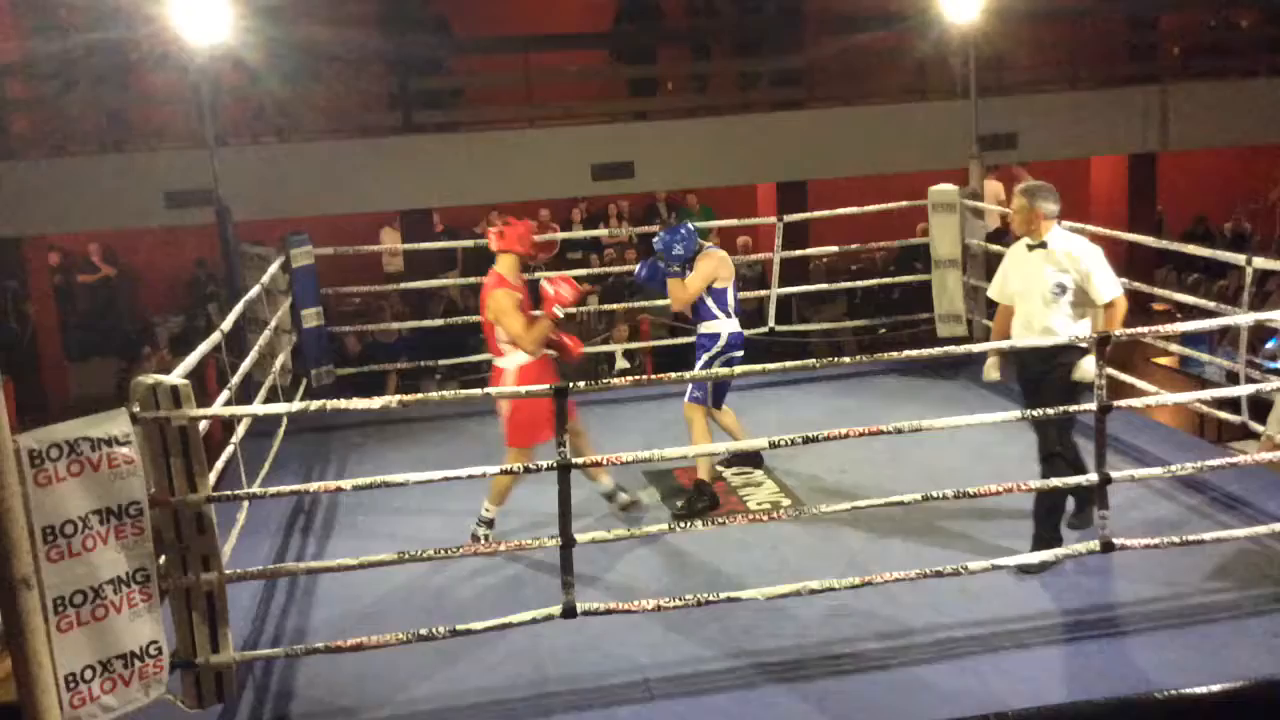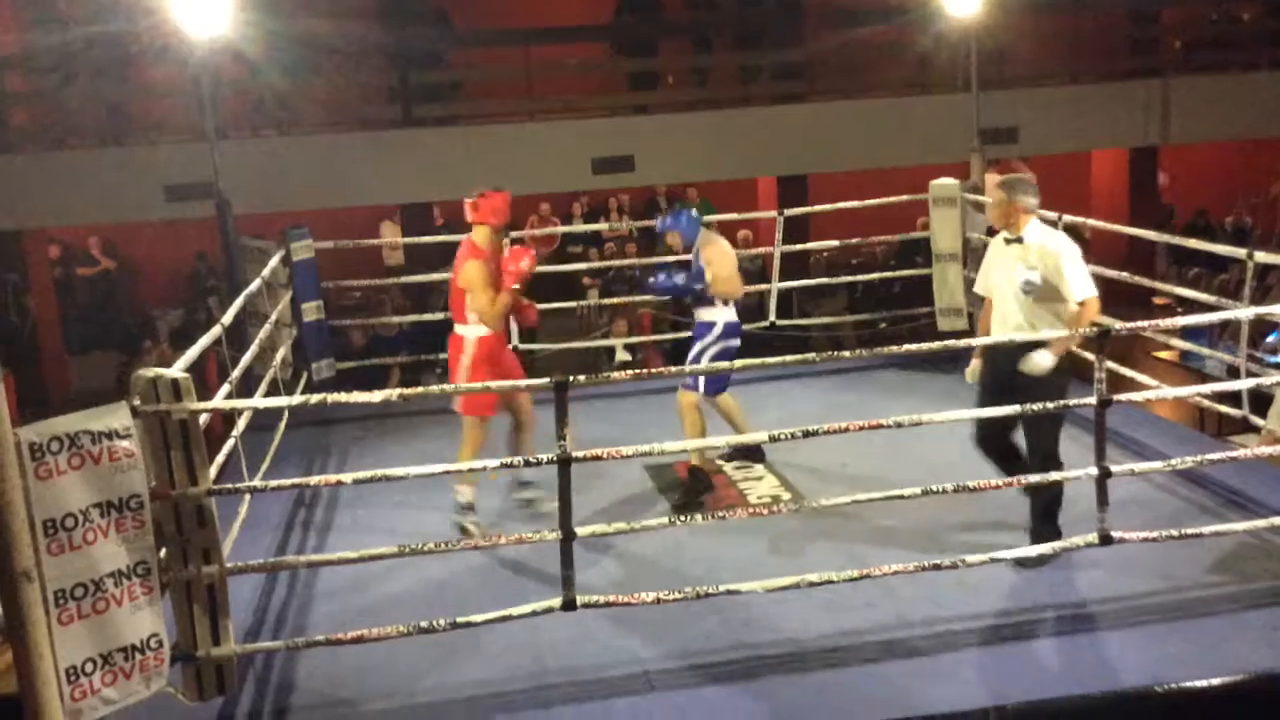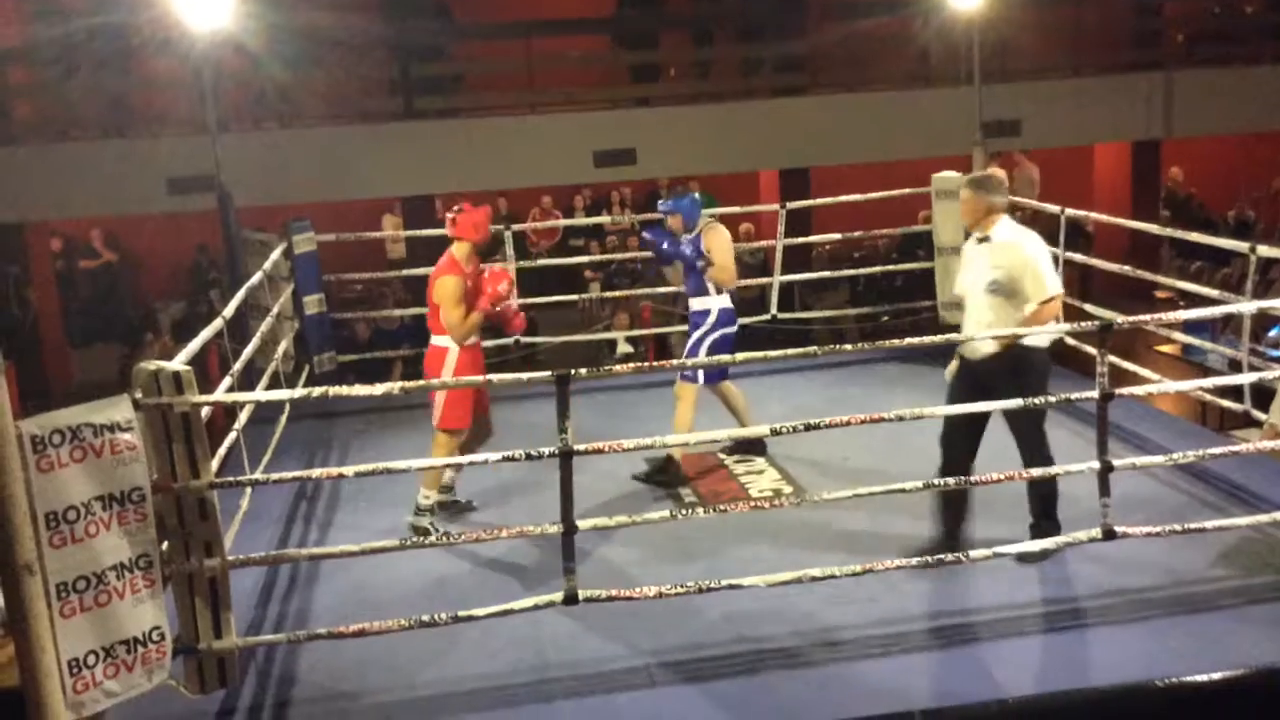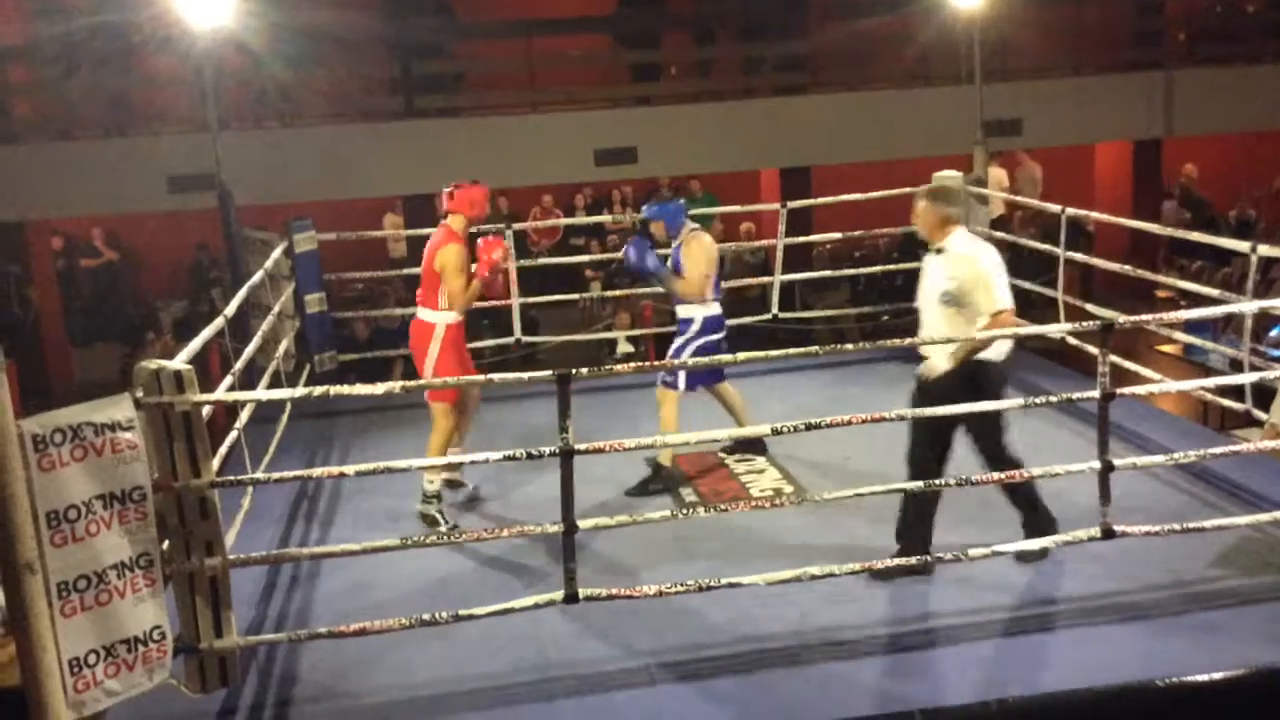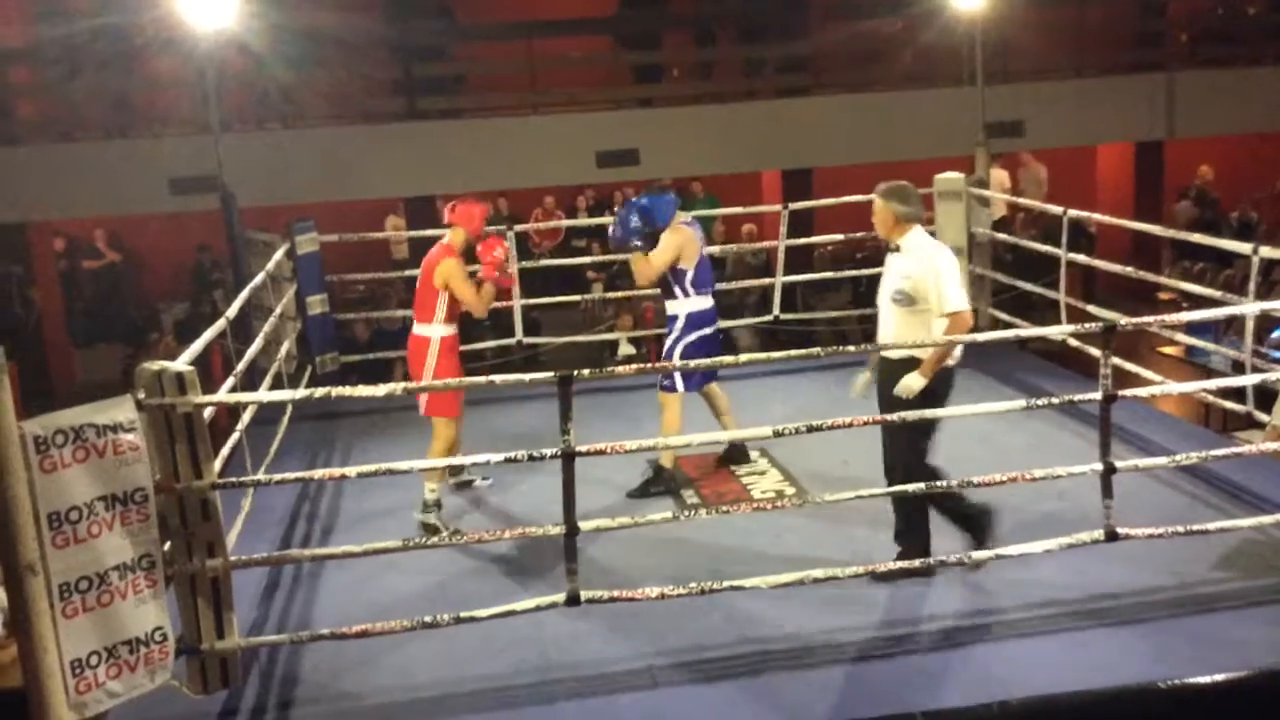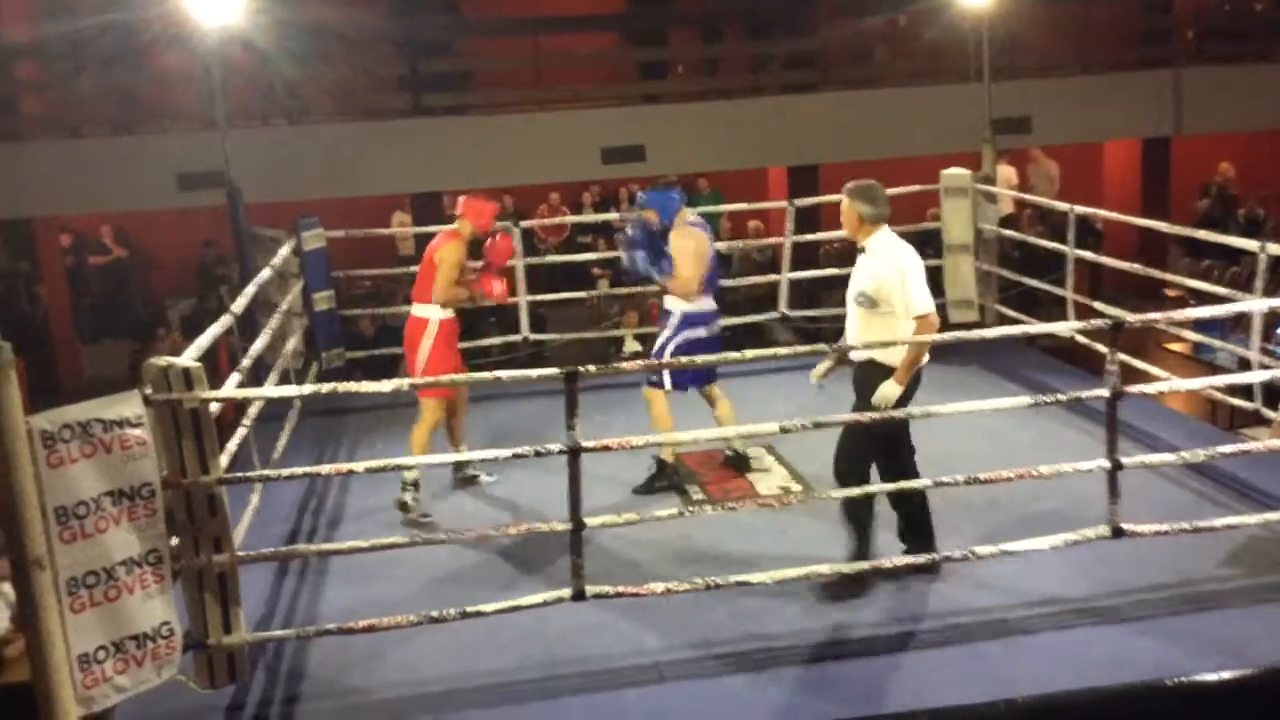
dt=0.2s
person 1, frame 1
left shoulder: (1080, 251)
right shoulder: (1016, 253)
left elbow: (1116, 305)
right elbow: (1006, 308)
left wrist: (1094, 356)
right wrist: (995, 353)
left hip: (1066, 358)
right hip: (1027, 356)
left knee: (1054, 445)
right knee: (1052, 439)
left ankle: (1046, 541)
right ankle: (1085, 493)
person 1, frame 2
left shoulder: (1056, 247)
right shoulder: (996, 246)
left elbow: (1089, 307)
left wrist: (1054, 352)
right wrist: (979, 353)
left hip: (1044, 360)
right hip: (1003, 354)
left knee: (1041, 447)
right knee: (988, 436)
left ankle: (1046, 533)
right ankle: (1041, 491)
person 1, frame 3
left shoulder: (1025, 244)
right shoulder: (971, 246)
left elbow: (1052, 307)
left wrist: (1000, 341)
right wrist: (959, 354)
left hip: (1020, 358)
right hip: (978, 358)
left knee: (1032, 448)
right knee: (956, 444)
left ankle: (1047, 532)
right ankle: (950, 536)
person 1, frame 4
left shoulder: (977, 256)
right shoulder: (933, 257)
left elbow: (1003, 319)
left wrist: (953, 358)
right wrist: (926, 363)
left hip: (974, 370)
right hip: (938, 370)
left knee: (994, 456)
right knee: (922, 460)
left ankle: (1039, 525)
right ankle: (913, 551)
person 1, frame 5
left shoulder: (932, 258)
right shoulder: (896, 255)
left elbow: (961, 321)
left wrist: (924, 373)
right wrist: (874, 367)
left hip: (923, 373)
right hip: (896, 369)
left knee: (907, 465)
right knee: (899, 465)
left ankle: (973, 519)
right ankle: (914, 553)
person 1, frame 6
left shoulder: (897, 258)
right shoulder: (870, 254)
left elbow: (928, 323)
left wrist: (899, 380)
right wrist: (835, 358)
left hip: (888, 375)
right hip: (871, 369)
left knee: (850, 465)
right knee: (896, 463)
left ankle: (858, 566)
right ankle: (920, 547)
person 2, frame 1
left shoulder: (510, 278)
right shoulder: (500, 294)
right elbow: (528, 342)
left wrist: (559, 338)
right wrist: (556, 309)
left hip: (538, 369)
right hip: (518, 376)
left knee: (577, 435)
right knee: (519, 460)
left ankle: (611, 493)
right ankle: (483, 526)
person 2, frame 2
left shoulder: (488, 247)
right shoulder: (474, 263)
right elbow: (490, 318)
left wrist: (518, 306)
right wrist: (515, 280)
left hip: (494, 344)
right hip: (473, 347)
left knee: (524, 411)
right knee: (476, 431)
left ankle: (521, 481)
right ankle: (464, 509)
person 2, frame 3
left shoulder: (468, 263)
right shoulder: (451, 277)
right elbow: (457, 333)
left wrist: (500, 314)
right wrist: (488, 302)
left hip: (467, 355)
right hip: (451, 359)
left knee: (482, 429)
right knee: (449, 441)
left ankle: (445, 491)
right ankle: (422, 514)
person 2, frame 4
left shoulder: (448, 235)
right shoulder: (453, 247)
right elbow: (461, 302)
left wrist: (482, 273)
right wrist: (486, 269)
left hip: (445, 330)
right hip: (436, 334)
left knee: (468, 400)
right knee: (445, 419)
left ankle: (451, 472)
right ankle: (429, 501)
person 2, frame 5
left shoulder: (445, 252)
right shoulder: (450, 261)
right elbow: (479, 308)
left wrist: (487, 275)
right wrist: (491, 271)
left hip: (441, 342)
right hip: (432, 347)
left knee: (456, 409)
right knee: (444, 430)
left ankle: (457, 472)
right ankle: (431, 513)
person 2, frame 6
left shoulder: (455, 243)
right shoulder: (452, 244)
left elbow: (464, 289)
right elbow: (442, 293)
left wrist: (492, 265)
right wrist: (481, 291)
left hip: (442, 328)
right hip: (429, 329)
left knee: (457, 400)
right knee: (433, 411)
left ankle: (462, 467)
right ankle: (408, 488)
person 3, frame 1
left shoulder: (710, 259)
right shoulder: (697, 261)
left elbow: (679, 303)
right elbow: (686, 303)
left wrist: (672, 268)
right wrist: (659, 274)
left hip: (722, 340)
right hip: (713, 341)
left knee: (694, 409)
right knee: (711, 404)
left ankle: (704, 491)
right ankle: (748, 451)
person 3, frame 2
left shoulder: (714, 246)
right shoulder: (696, 251)
left elbow: (734, 289)
left wrist: (696, 285)
right wrist: (676, 284)
left hip: (718, 329)
right hip: (709, 328)
left knee: (687, 397)
right knee: (715, 394)
left ankle: (698, 475)
right ankle: (750, 446)
person 3, frame 3
left shoulder: (715, 233)
right shoulder: (690, 236)
left elbow: (729, 279)
right elbow: (688, 276)
left wrist: (693, 259)
right wrist: (661, 248)
left hip: (714, 317)
right hip: (705, 316)
left knee: (685, 388)
right knee: (717, 381)
left ankle: (672, 465)
right ankle: (751, 439)
person 3, frame 4
left shoulder: (696, 243)
right shoulder: (682, 240)
left elbow: (696, 292)
right elbow: (675, 277)
left wrist: (656, 270)
right wrist: (644, 257)
left hip: (699, 325)
right hip: (703, 323)
left knee: (667, 393)
right knee: (717, 382)
left ankle: (664, 471)
right ankle: (751, 438)
person 3, frame 5
left shoulder: (675, 235)
right shoulder: (686, 226)
left elbow: (643, 277)
right elbow: (660, 265)
left wrist: (632, 240)
right wrist: (633, 238)
left hip: (687, 319)
right hip: (703, 315)
left knee: (669, 396)
right knee: (708, 384)
left ankle: (664, 474)
right ankle: (736, 445)
person 3, frame 6
left shoulder: (683, 235)
right shoulder: (696, 226)
left elbow: (688, 288)
left wrist: (650, 271)
right wrist: (646, 247)
left hip: (685, 320)
right hip: (704, 318)
left knee: (654, 393)
right knee: (708, 387)
left ankle: (667, 466)
right ankle: (738, 452)
